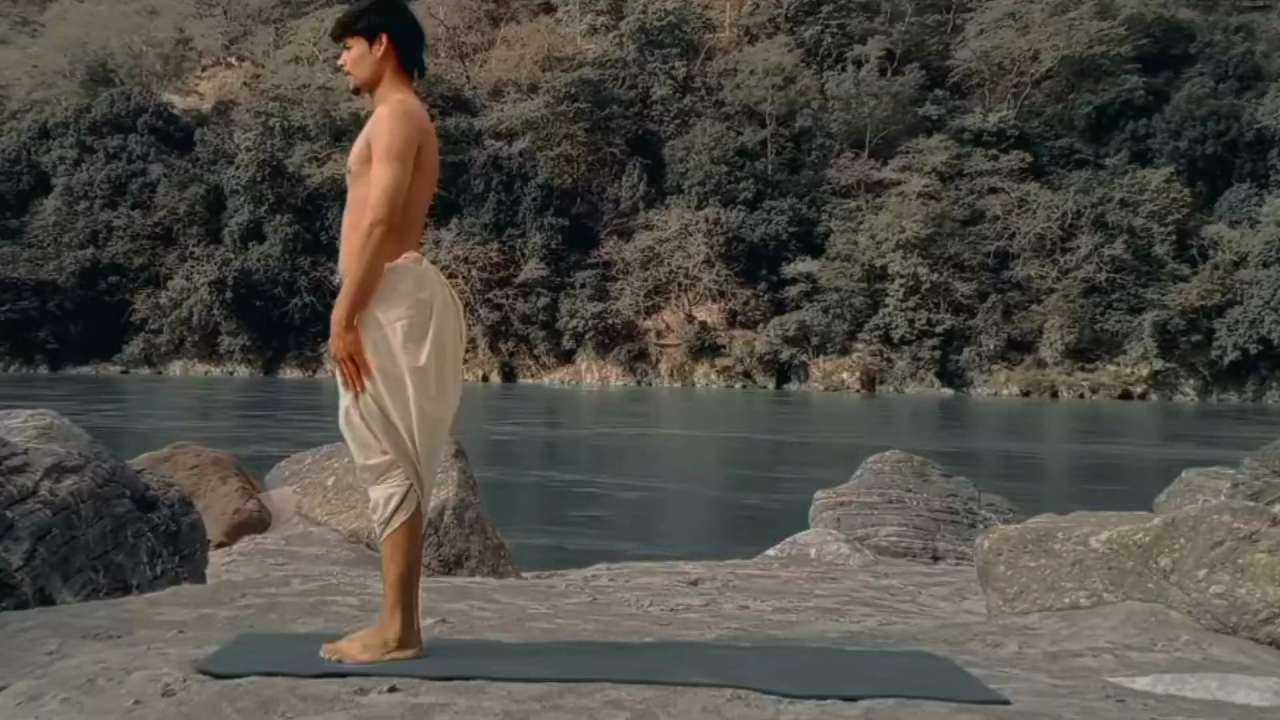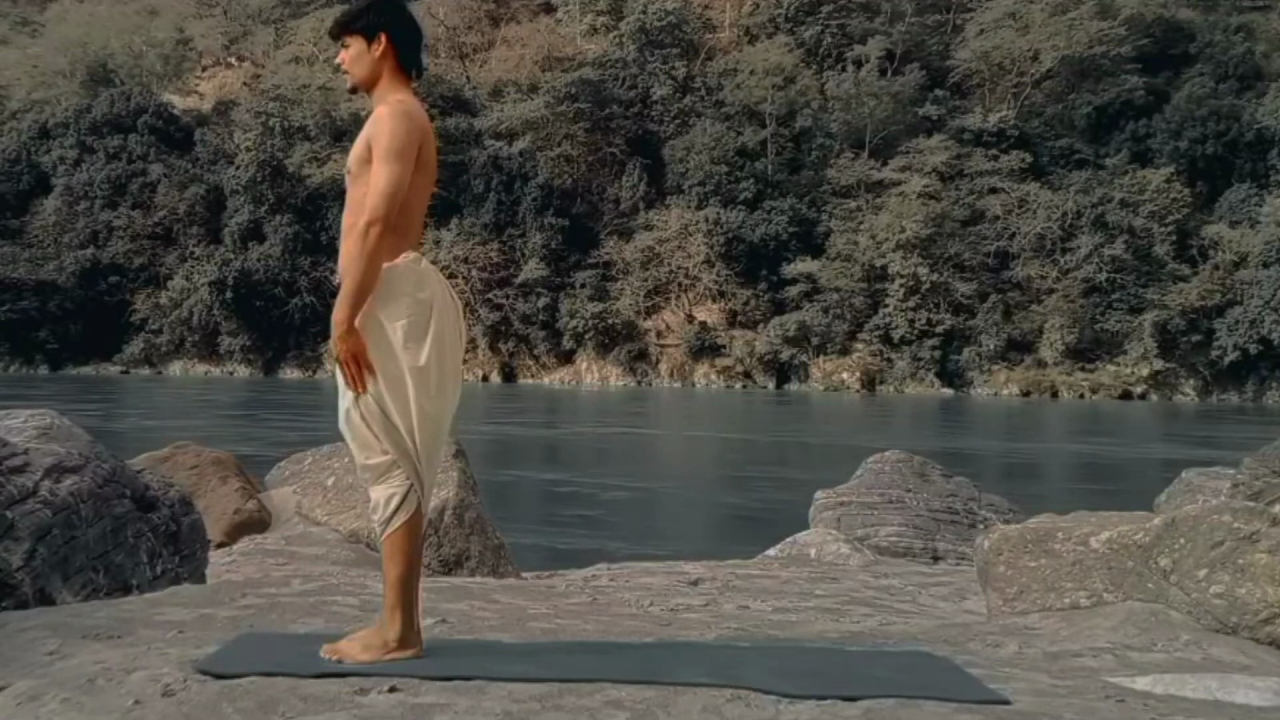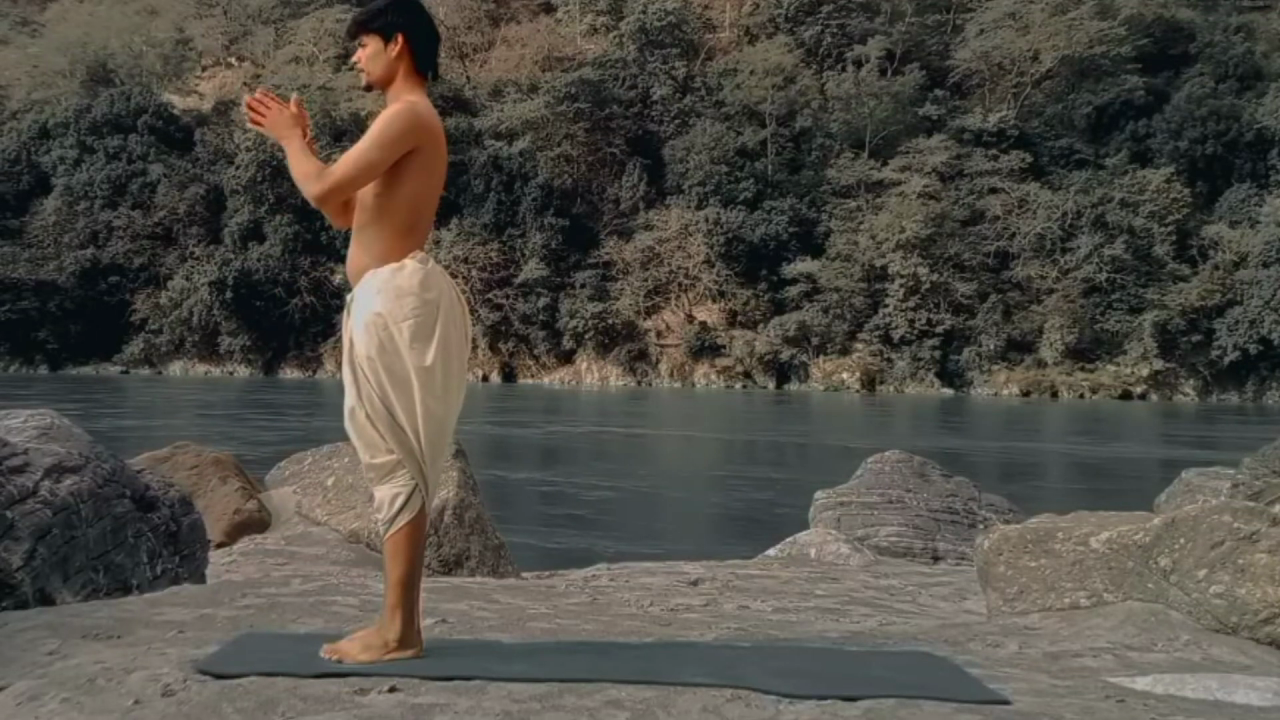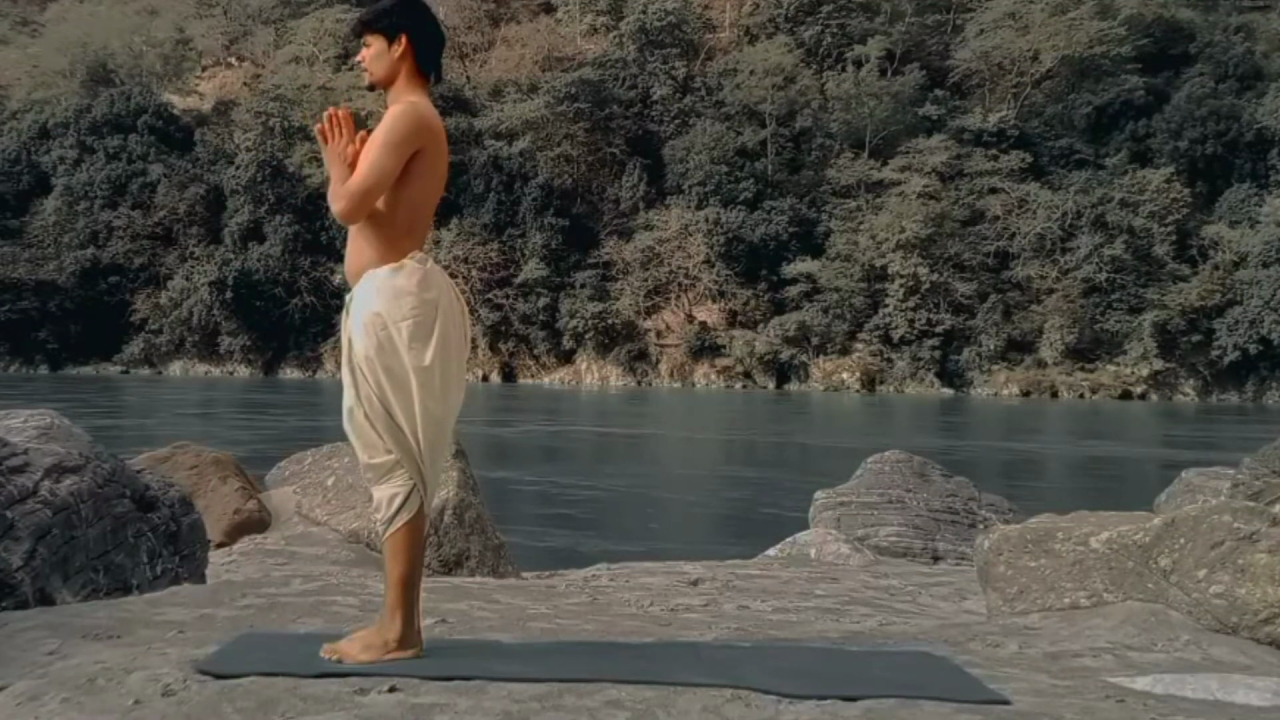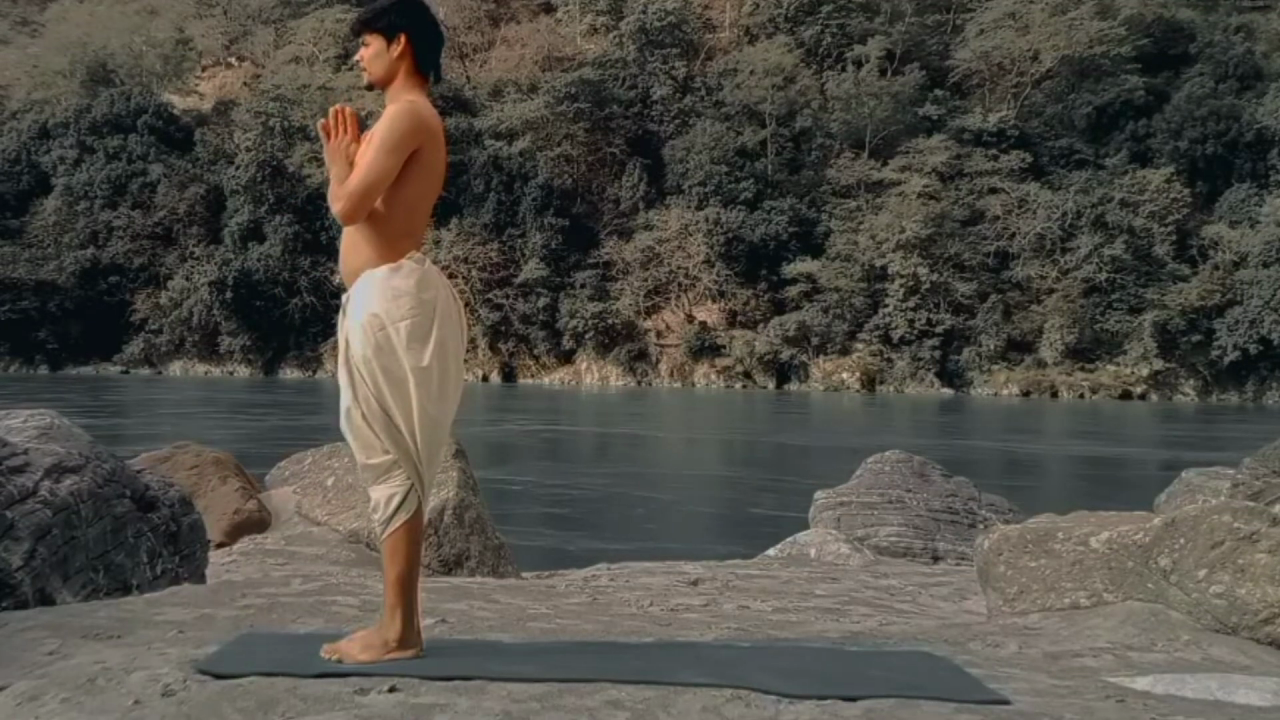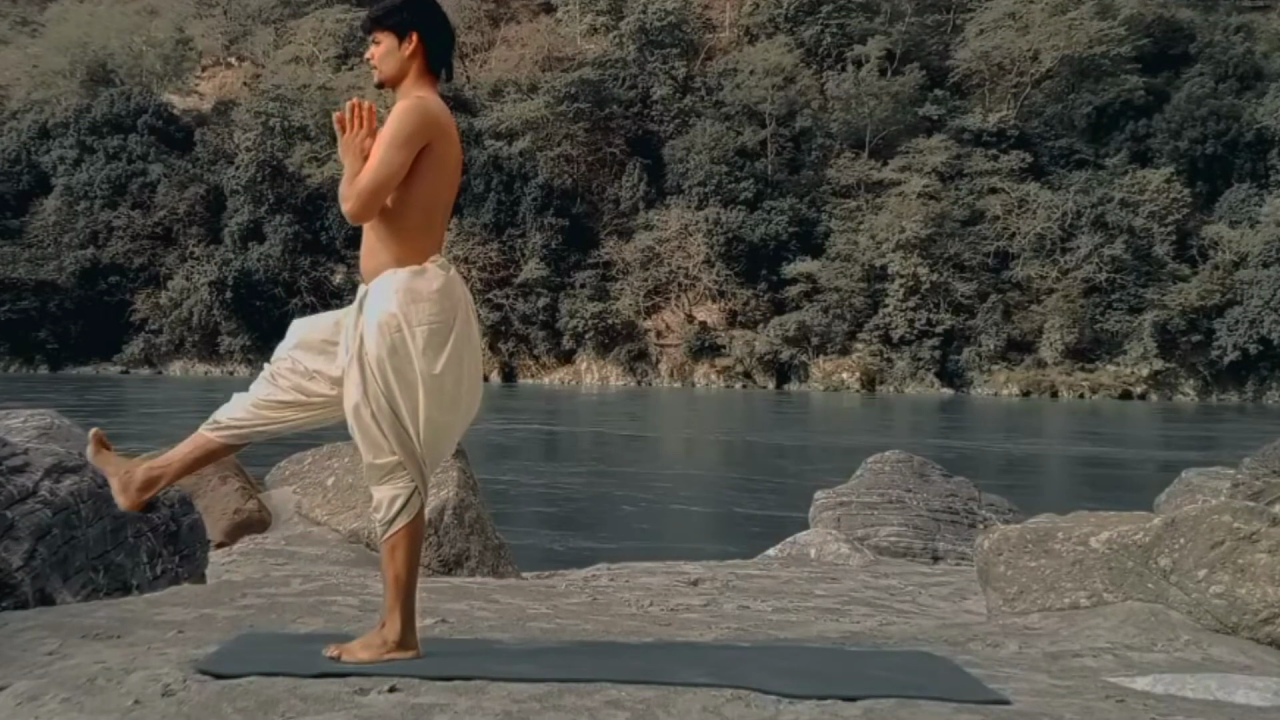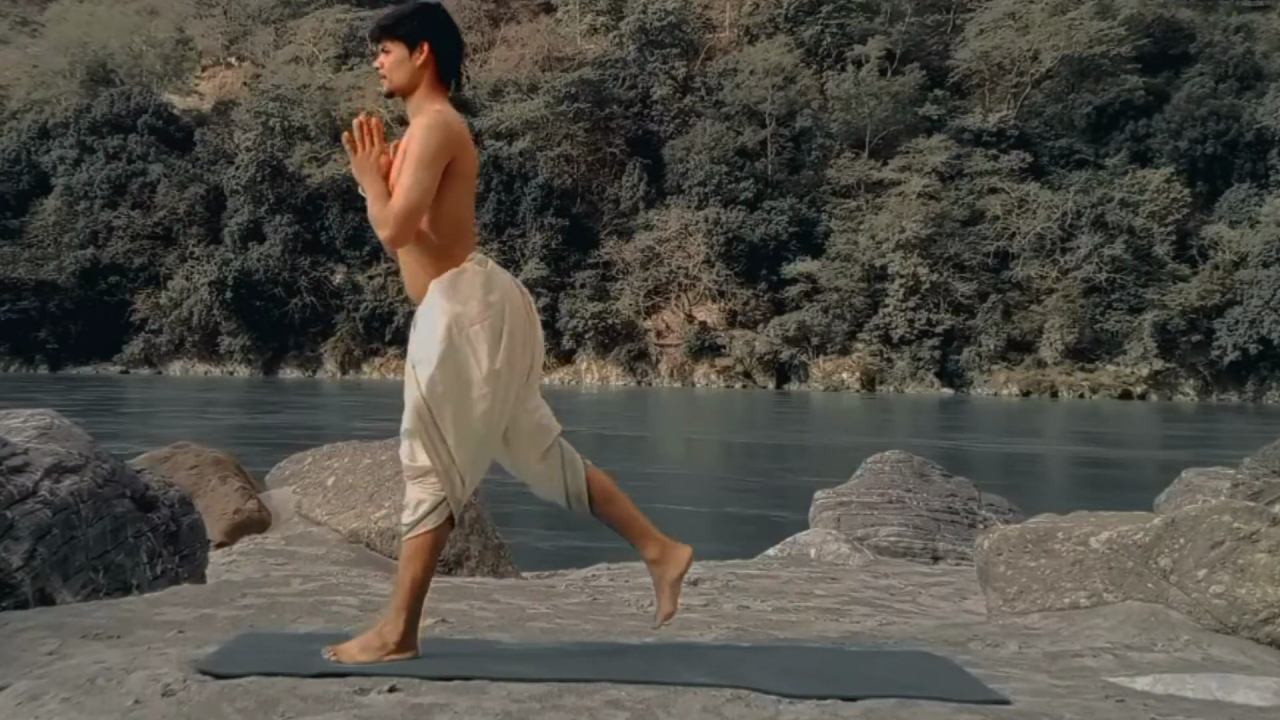
dt=0.7s
person 1, frame 1
left shoulder: (397, 114)
right shoulder: (399, 119)
left elbow: (379, 223)
left wrist: (343, 317)
left hip: (389, 302)
right hip: (388, 301)
left knee: (390, 464)
right knee: (390, 465)
left ankle: (397, 629)
right ankle: (397, 621)
person 1, frame 2
left shoulder: (395, 113)
right shoulder: (394, 119)
left elbow: (373, 222)
left wrist: (345, 318)
left hip: (389, 300)
right hip: (386, 299)
left knee: (390, 464)
right knee: (391, 465)
left ankle: (397, 629)
right ankle: (396, 620)
person 1, frame 3
left shoulder: (407, 114)
right shoulder: (405, 122)
left elbow: (325, 189)
right elbow: (347, 213)
left wrist: (289, 140)
right wrist: (299, 140)
left hip: (394, 298)
right hip: (387, 298)
left knee: (395, 463)
right knee: (395, 463)
left ankle: (398, 628)
right ankle: (398, 621)
person 1, frame 4
left shoulder: (407, 115)
right shoulder: (406, 122)
left elbow: (347, 208)
right elbow: (365, 211)
left wrist: (337, 166)
right wrist: (349, 163)
left hip: (393, 300)
right hip: (386, 298)
left knee: (393, 465)
right knee: (393, 465)
left ankle: (398, 629)
right ankle: (397, 620)
person 1, frame 5
left shoulder: (406, 113)
right shoulder: (407, 120)
left elbow: (347, 206)
left wrist: (337, 162)
right wrist: (350, 160)
left hip: (390, 299)
right hip: (384, 300)
left knee: (390, 466)
right knee: (389, 466)
left ankle: (398, 630)
right ankle: (396, 620)
person 1, frame 6
left shoulder: (416, 110)
right shoulder: (426, 120)
left elbow: (358, 207)
left wrist: (352, 155)
right wrist: (365, 154)
left hip: (406, 302)
right hip: (393, 301)
left knee: (394, 468)
right knee: (279, 385)
left ankle: (397, 631)
right ankle: (149, 477)
person 1, frame 7
left shoulder: (433, 125)
right shoulder: (434, 128)
left elbow: (393, 232)
right elbow: (415, 227)
left wrist: (367, 176)
right wrist: (383, 171)
left hip: (463, 308)
right hip: (465, 304)
left knee: (431, 470)
right knee: (540, 455)
left ankle: (396, 631)
right ankle: (661, 552)
